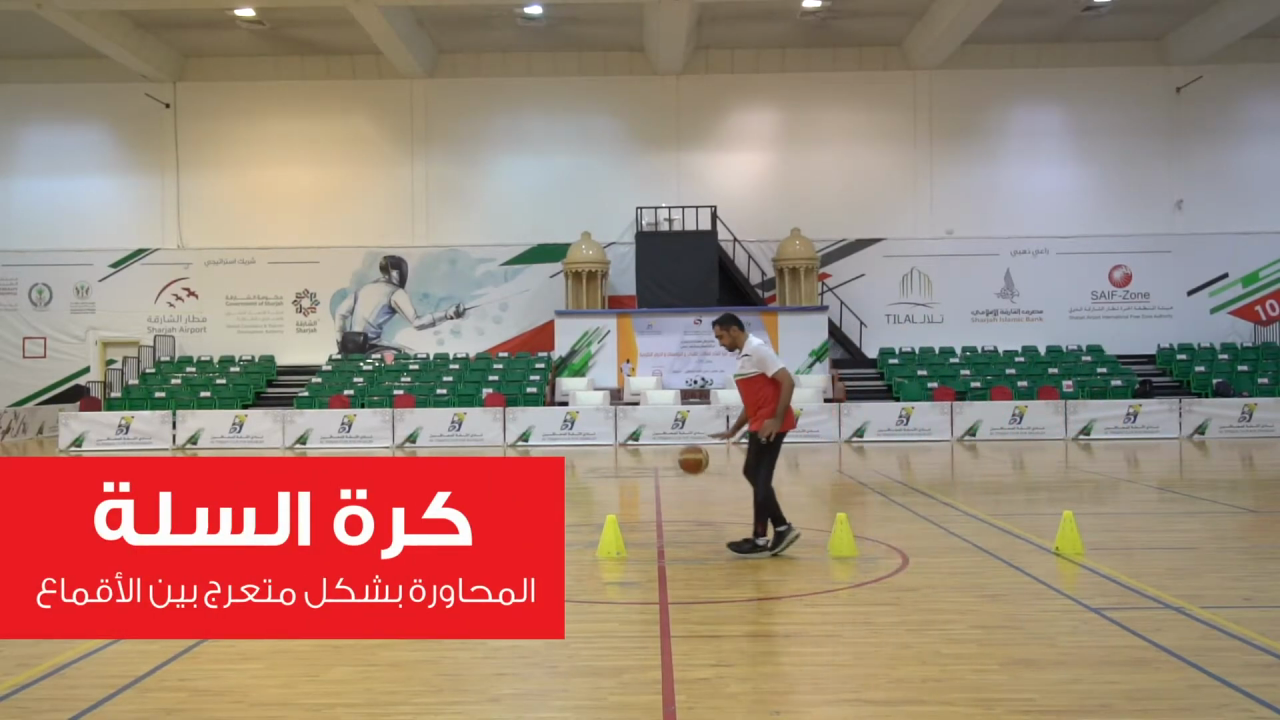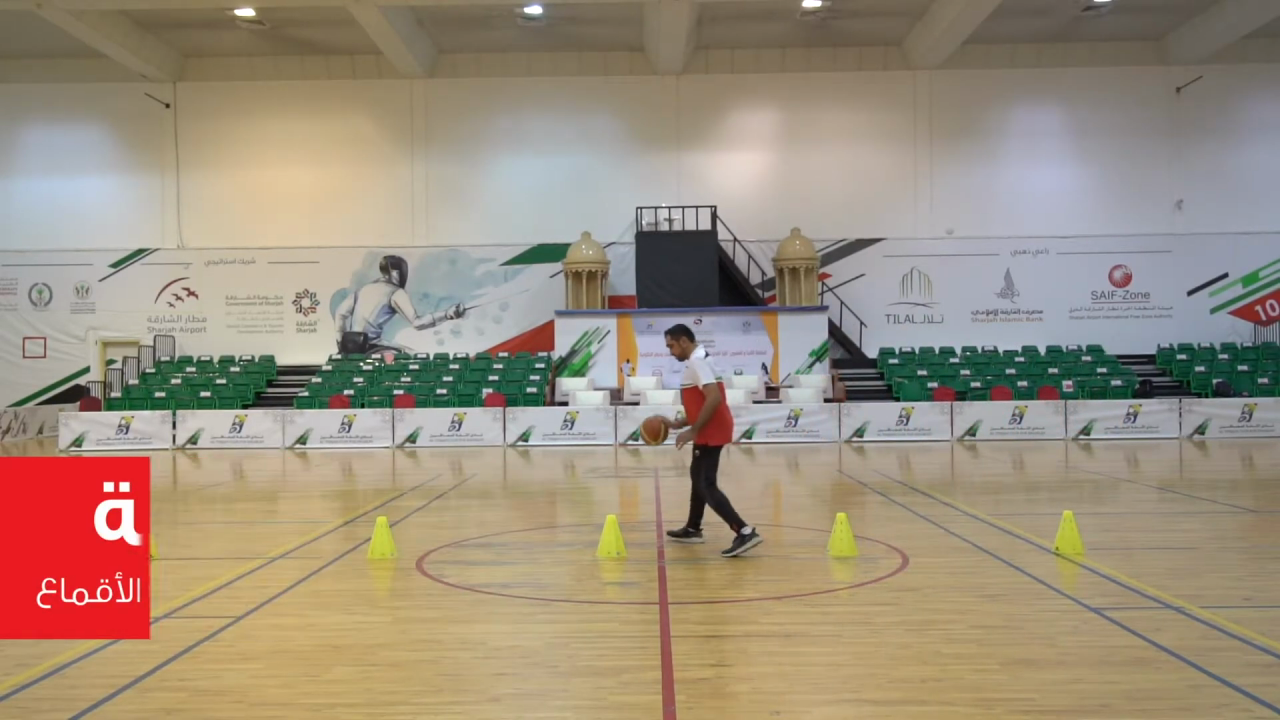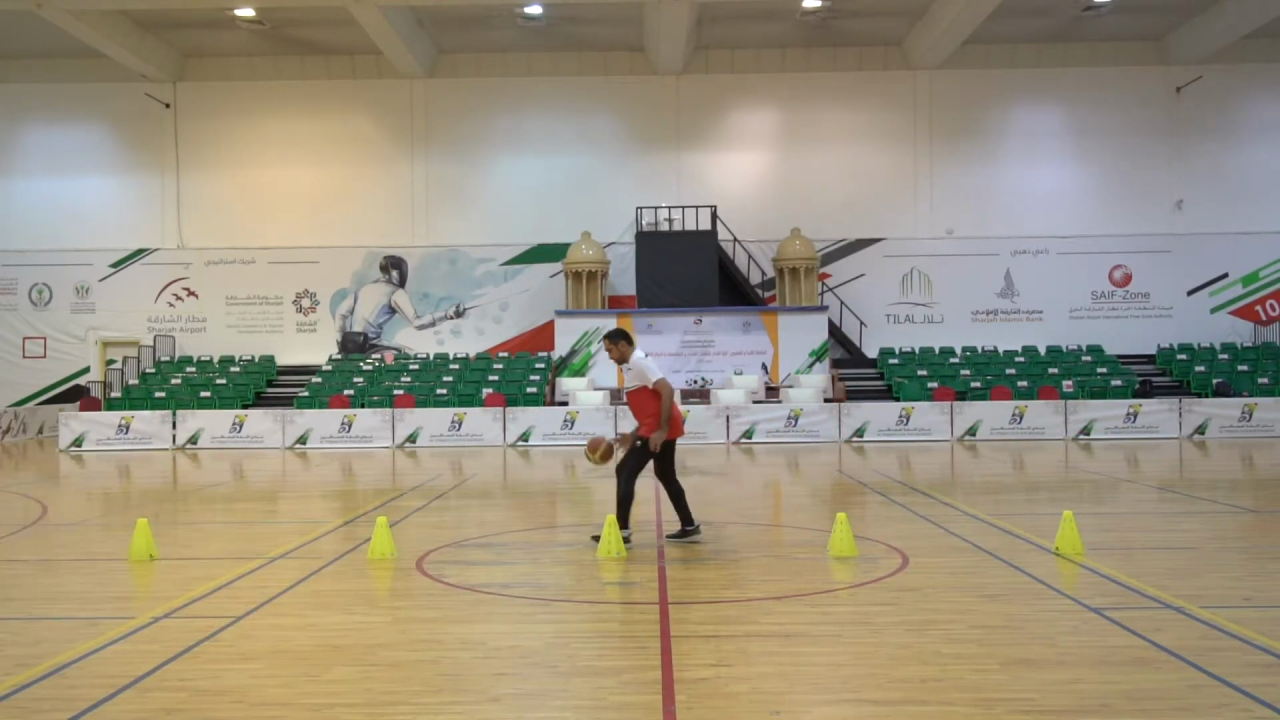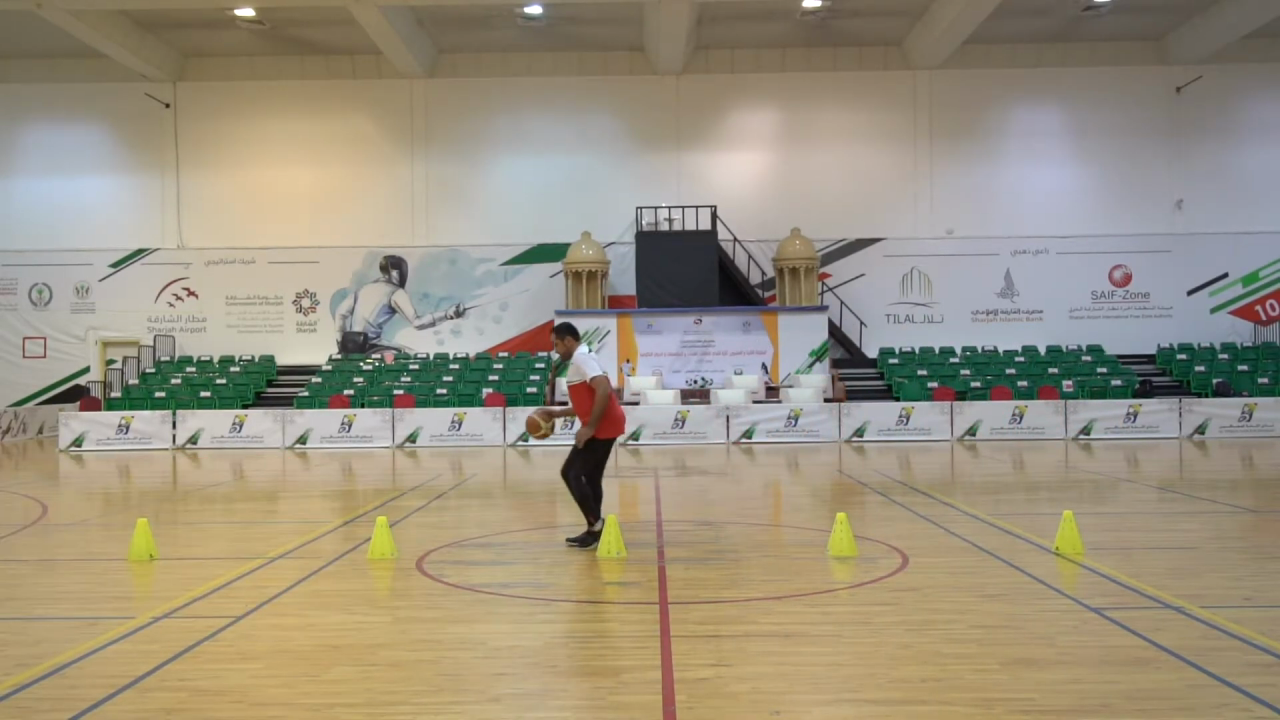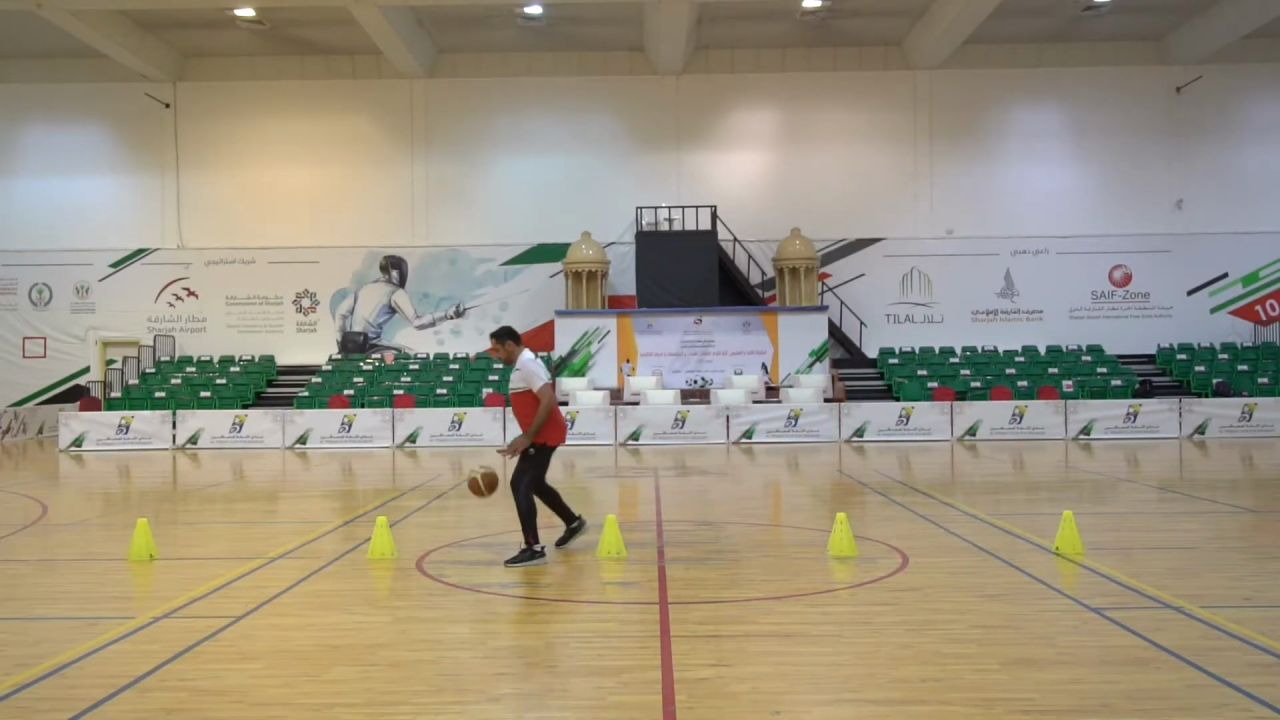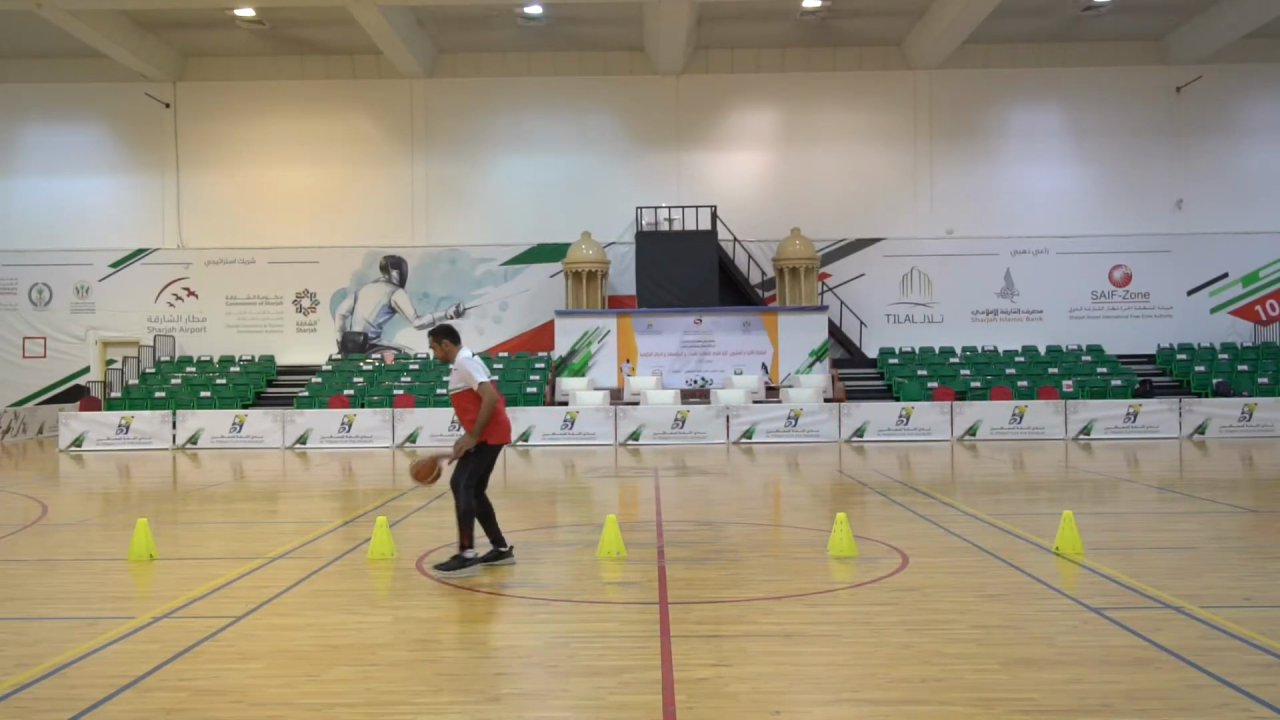
dt=0.4s
person 1, frame 1
left shoulder: (758, 349)
right shoulder: (743, 357)
left elbow: (788, 382)
left wrist: (777, 419)
right wrist: (733, 431)
left hip: (770, 424)
right hip: (759, 424)
left knee: (758, 477)
right knee: (752, 473)
left ankle: (760, 539)
right ankle: (782, 529)
person 1, frame 2
left shoulder: (696, 362)
right shoulder: (698, 361)
left elbow: (713, 399)
left wrist: (693, 431)
right wrist: (680, 423)
left hip: (710, 432)
right hip: (711, 430)
left knee: (705, 484)
right knee: (698, 475)
left ankle: (745, 532)
right ankle: (692, 529)
person 1, frame 3
left shoulder: (640, 363)
right shoulder: (635, 366)
left elbow: (667, 391)
left wrist: (662, 430)
right wrist: (633, 436)
left hip: (659, 429)
right hip: (659, 428)
left knee: (624, 472)
right knee: (665, 475)
left ankle: (623, 532)
right ankle: (689, 527)
person 1, frame 4
left shoulder: (581, 358)
right shoulder: (584, 358)
left elbow: (604, 390)
left wrist: (590, 427)
right wrist: (560, 413)
left hip: (601, 426)
right hip: (607, 425)
left knee: (570, 472)
right knee: (591, 476)
left ankle: (595, 527)
right ankle: (596, 527)
person 1, frame 5
left shoulder: (527, 364)
right shoulder: (522, 366)
left elbow: (549, 400)
left wrist: (527, 437)
right wrist: (521, 440)
left hip: (543, 434)
right hip: (542, 434)
left knee: (521, 484)
right knee: (535, 483)
left ankle: (533, 548)
right ankle: (573, 522)
person 1, frame 6
left shoulder: (465, 363)
right shoulder: (465, 363)
left elbow: (491, 398)
left wrist: (471, 437)
right wrist: (467, 440)
left hip: (488, 435)
right hip: (488, 435)
left knee: (461, 485)
right knee: (472, 491)
left ankle: (466, 553)
right ankle: (501, 548)
